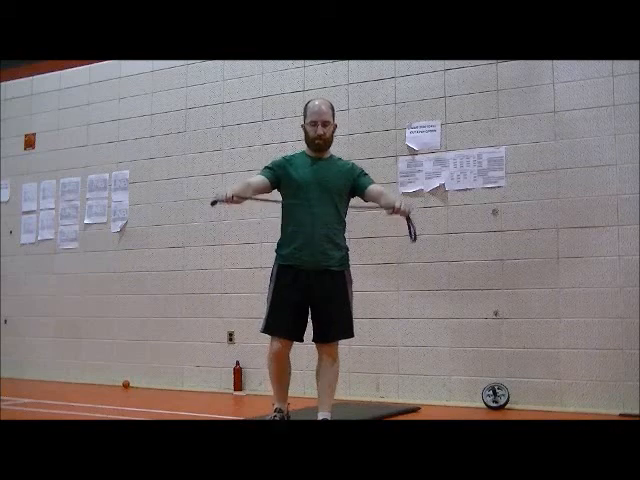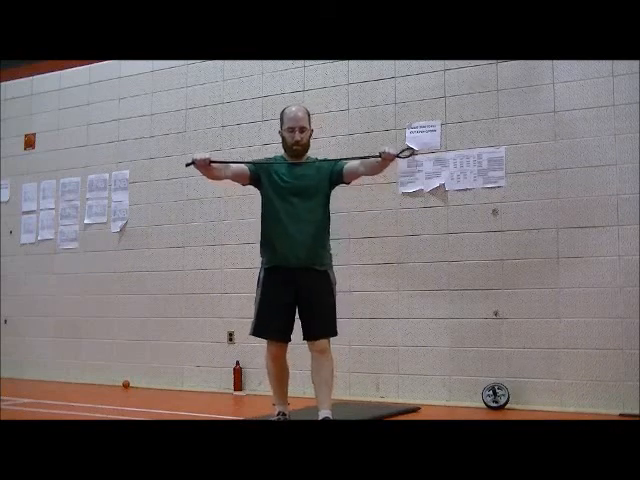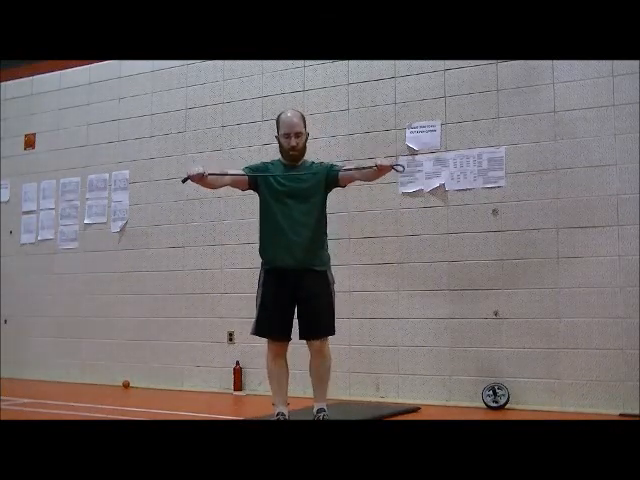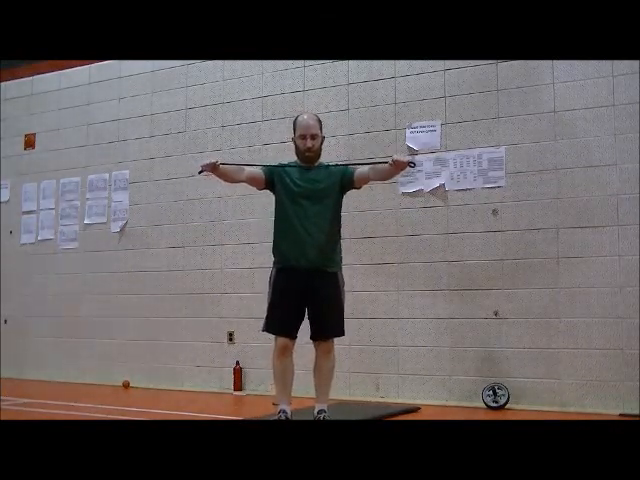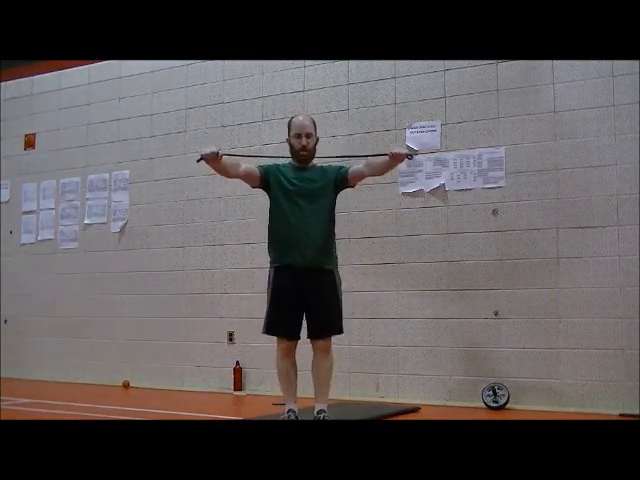
dt=0.4s
person 1, frame 1
left shoulder: (348, 170)
right shoulder: (286, 165)
left elbow: (379, 193)
right elbow: (254, 184)
left wrist: (396, 202)
right wrist: (236, 193)
left hip: (332, 270)
right hip: (290, 267)
left knee: (328, 348)
right knee: (278, 346)
left ankle: (324, 416)
right ankle: (280, 408)
person 1, frame 2
left shoulder: (326, 169)
right shoulder: (265, 168)
left elbow: (360, 167)
right elbow: (229, 171)
left wrist: (383, 160)
right wrist: (206, 166)
left hip: (316, 269)
right hip: (276, 270)
left knee: (321, 345)
right knee: (275, 347)
left ankle: (325, 414)
right ankle: (281, 411)
person 1, frame 3
left shoulder: (322, 172)
right shoulder: (263, 172)
left elbow: (354, 174)
right elbow: (228, 177)
left wrist: (379, 170)
right wrist: (203, 178)
left hip: (315, 270)
right hip: (275, 271)
left knee: (319, 344)
right knee: (276, 346)
left ankle: (321, 407)
right ankle: (281, 411)
person 1, frame 4
left shoulder: (337, 174)
right shoulder: (279, 173)
left elbow: (370, 172)
right elbow: (243, 174)
left wrist: (395, 166)
right wrist: (217, 169)
left hip: (326, 271)
right hip: (287, 270)
left knee: (324, 345)
right knee: (283, 344)
left ankle: (321, 409)
right ankle: (283, 409)
person 1, frame 5
left shoulder: (331, 175)
right shoulder: (274, 174)
left elbow: (365, 169)
right elbow: (239, 170)
left wrist: (393, 160)
right wrist: (215, 161)
left hip: (322, 270)
right hip: (284, 270)
left knee: (322, 345)
right knee: (285, 345)
left ankle: (321, 409)
right ankle: (290, 409)
